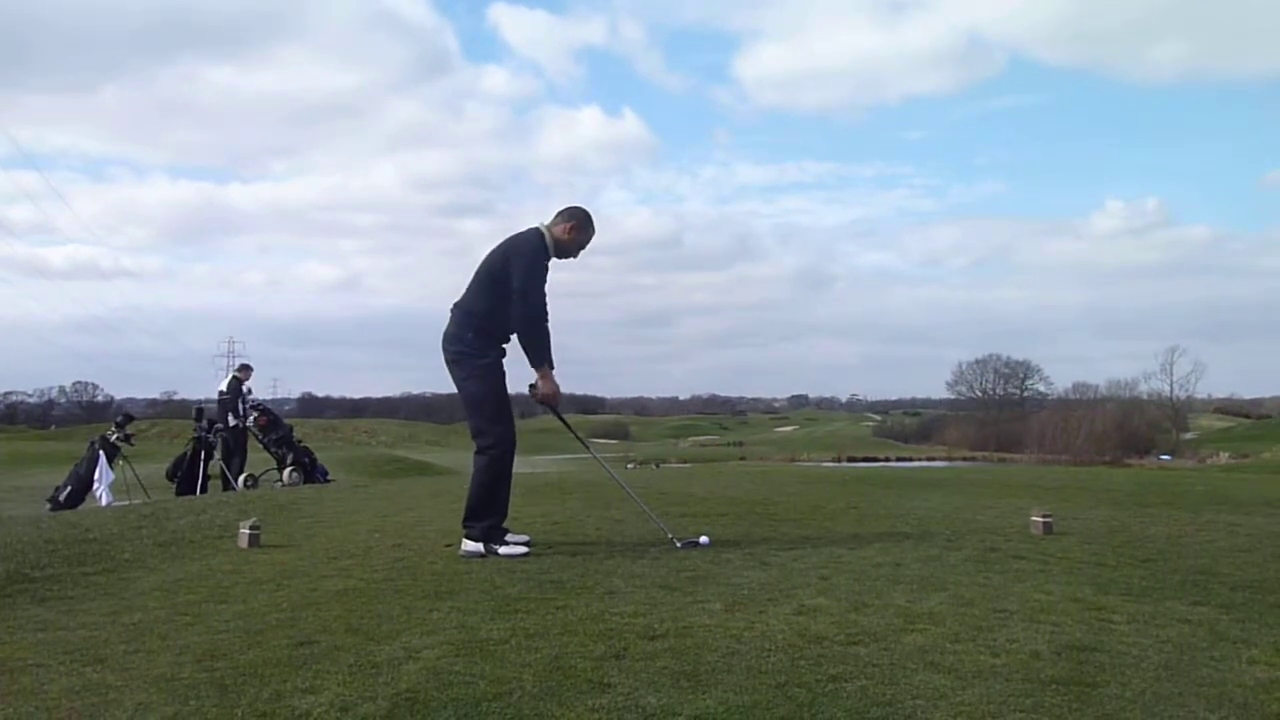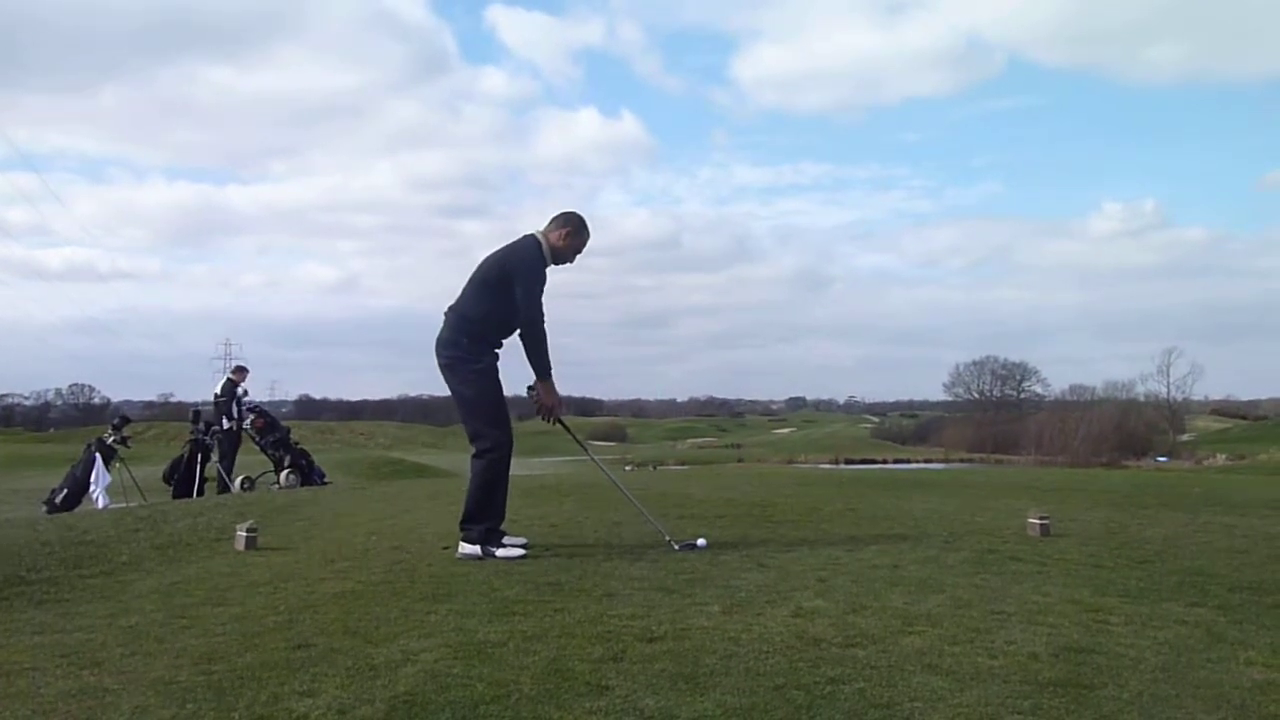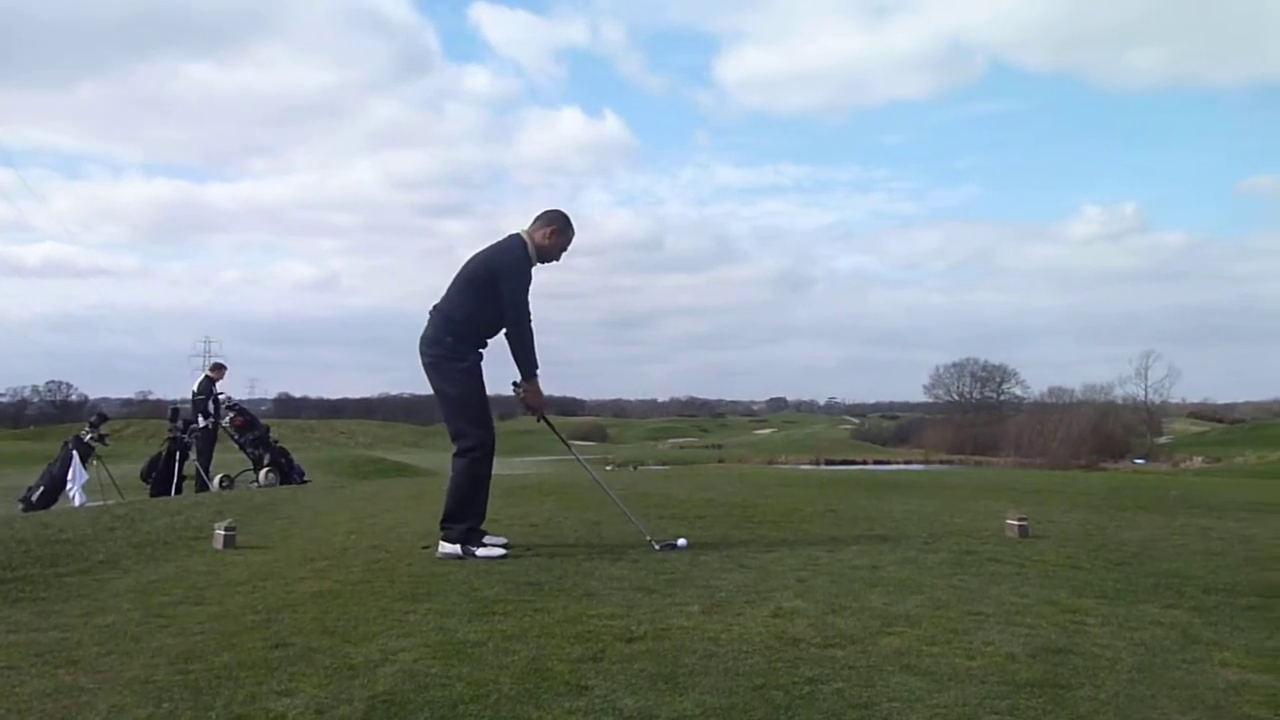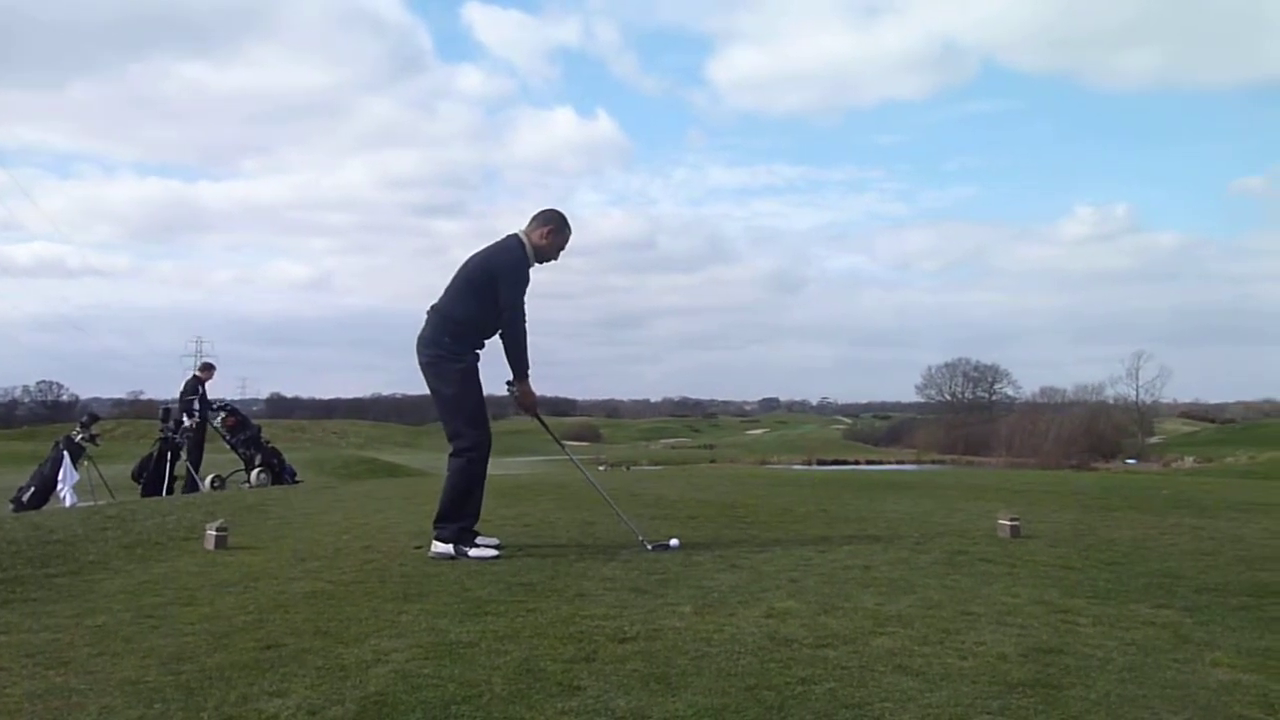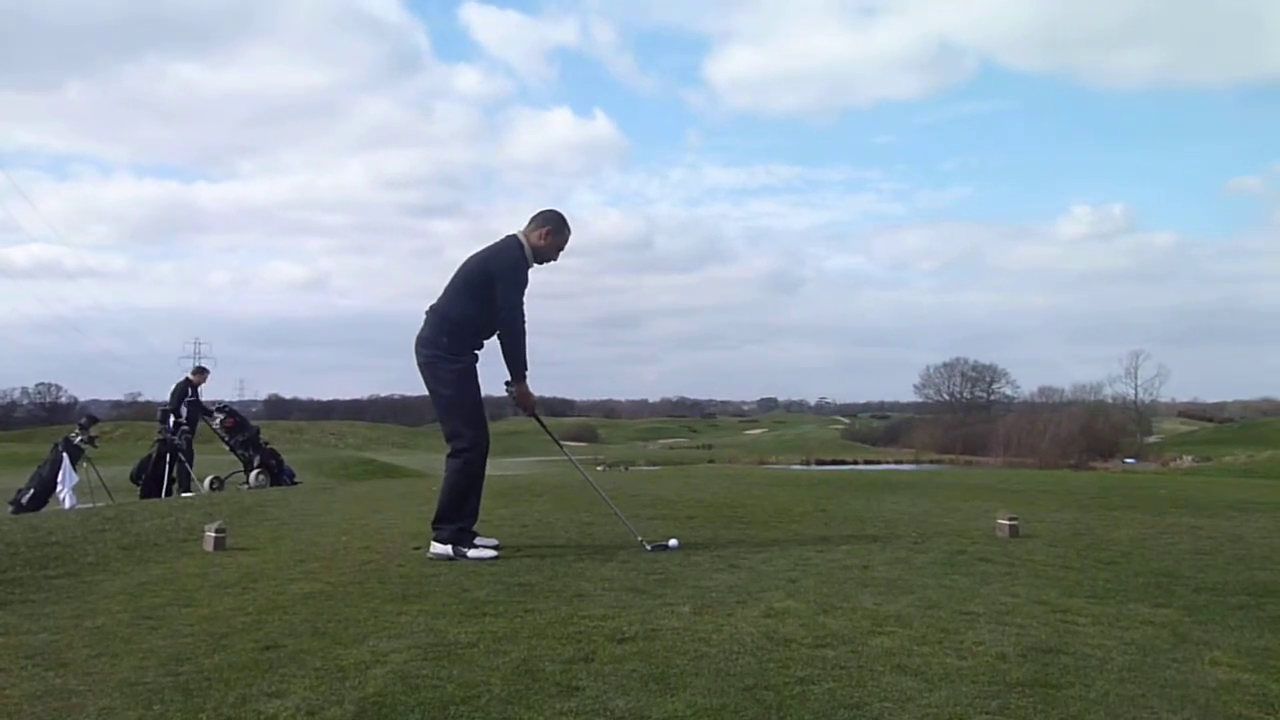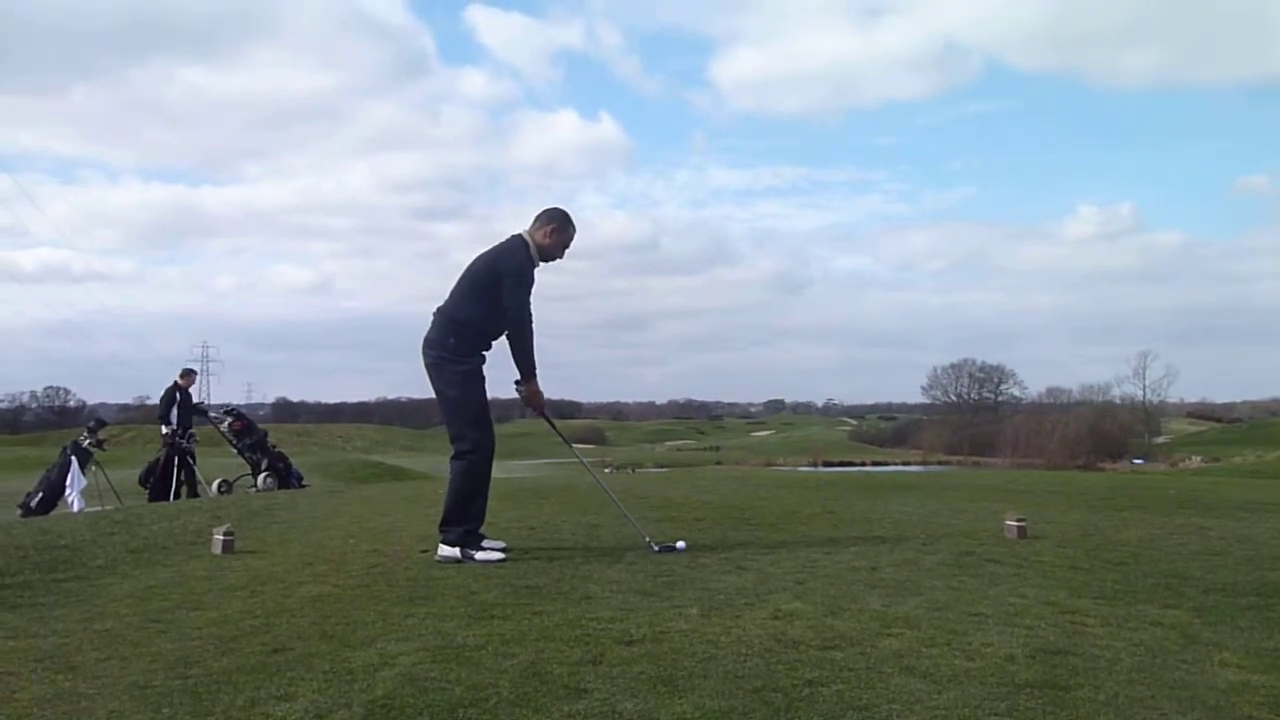
dt=0.4s
person 1, frame 1
left shoulder: (533, 253)
right shoulder: (529, 248)
left elbow: (535, 317)
right elbow: (523, 314)
left wrist: (546, 373)
right wrist: (543, 373)
left hip: (478, 347)
right hip: (471, 346)
left knee: (502, 440)
right knee: (495, 440)
left ankle: (489, 527)
right ankle: (478, 534)
person 1, frame 2
left shoulder: (525, 255)
right shoulder: (528, 258)
left elbow: (530, 323)
right elbow: (530, 325)
left wrist: (542, 381)
right wrist: (546, 384)
left hip: (468, 350)
right hip: (465, 351)
left knee: (498, 441)
right knee: (492, 442)
left ankle: (486, 530)
right ankle: (475, 537)
person 1, frame 3
left shoulder: (510, 255)
right shoulder: (513, 258)
left elbow: (514, 322)
right elbow: (518, 324)
left wrist: (528, 380)
right wrist: (531, 381)
left hip: (451, 348)
right hip: (450, 350)
left knee: (480, 441)
right knee: (474, 442)
left ankle: (466, 529)
right ankle: (455, 536)
person 1, frame 4
left shoulder: (507, 255)
right shoulder: (512, 259)
left elbow: (508, 322)
right elbow: (513, 323)
left wrist: (520, 380)
right wrist: (523, 381)
left hip: (447, 349)
right hip: (447, 350)
left knee: (476, 441)
right knee: (470, 442)
left ankle: (460, 530)
right ankle: (448, 536)
person 1, frame 5
left shoulder: (506, 256)
right shoulder: (510, 260)
left elbow: (508, 323)
right elbow: (510, 325)
left wrist: (518, 381)
right wrist: (520, 382)
left hip: (446, 349)
right hip: (445, 351)
left knee: (474, 441)
right knee: (468, 442)
left ankle: (459, 530)
right ankle: (447, 537)
person 1, frame 6
left shoulder: (512, 256)
right shoulder: (515, 259)
left elbow: (515, 322)
right elbow: (518, 324)
left wrist: (527, 380)
right wrist: (530, 381)
left hip: (454, 352)
right hip: (453, 353)
left knee: (480, 444)
right knee: (472, 445)
left ankle: (466, 533)
right ankle: (454, 540)
